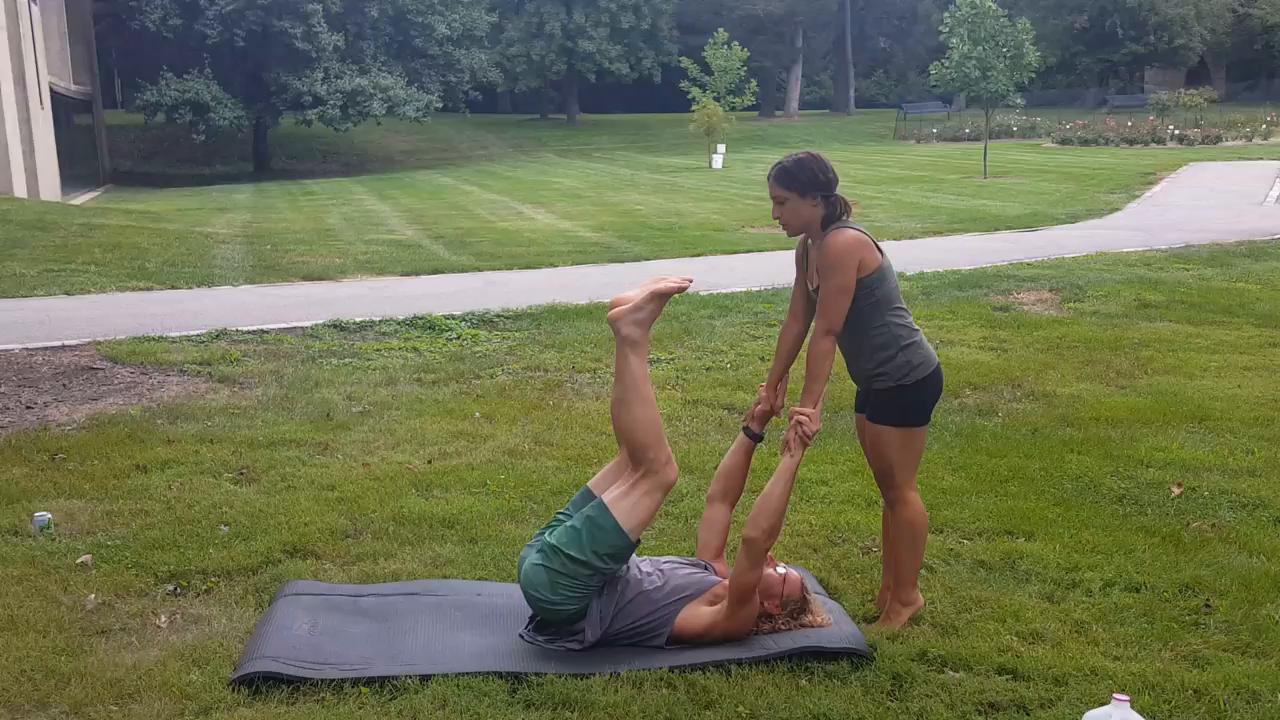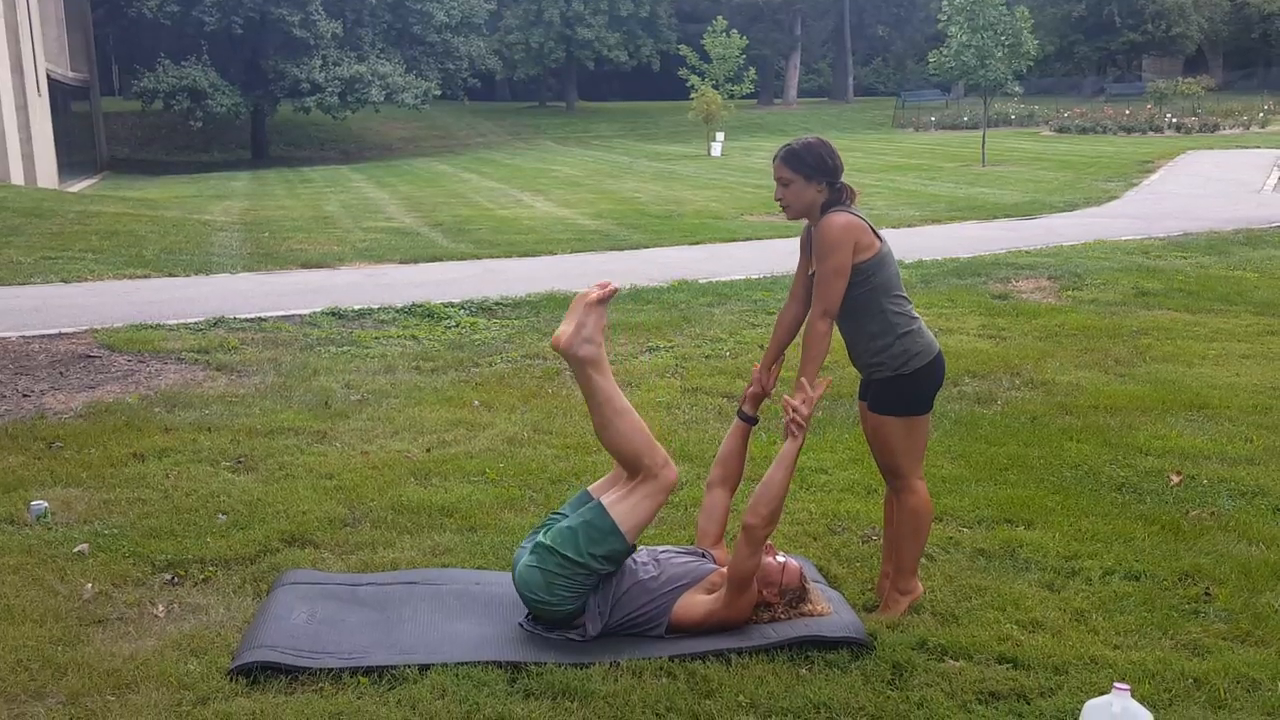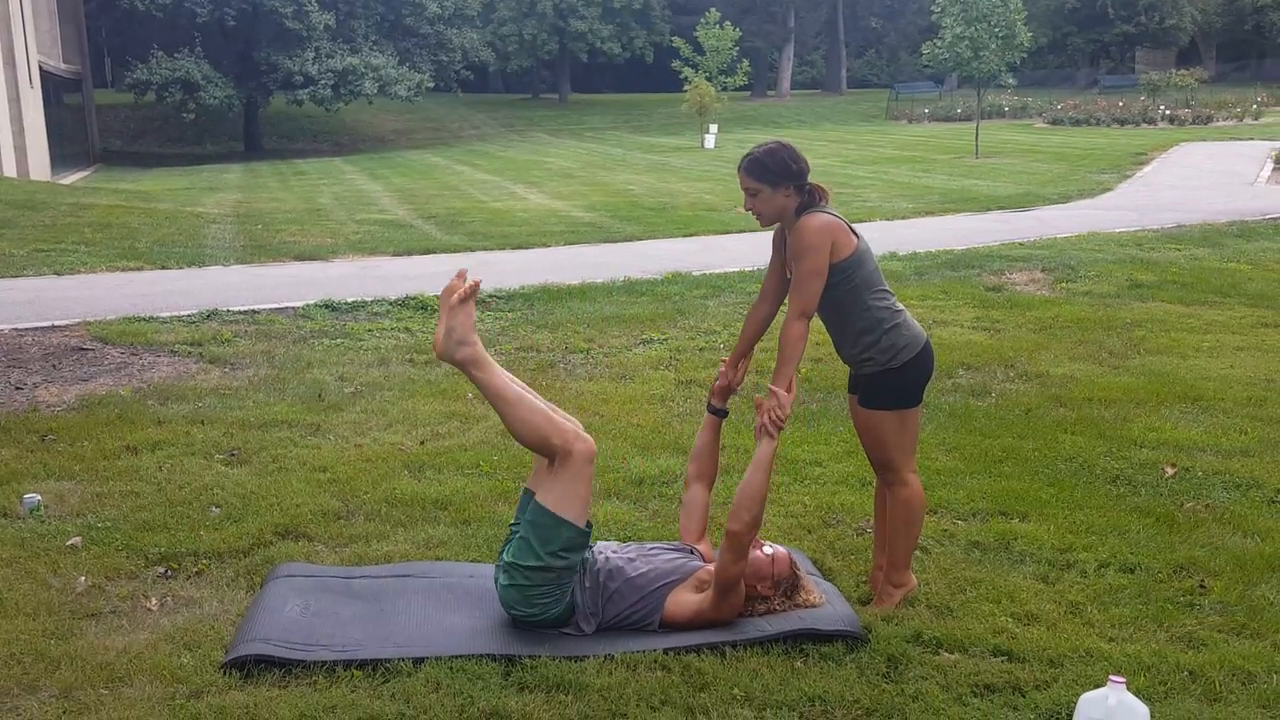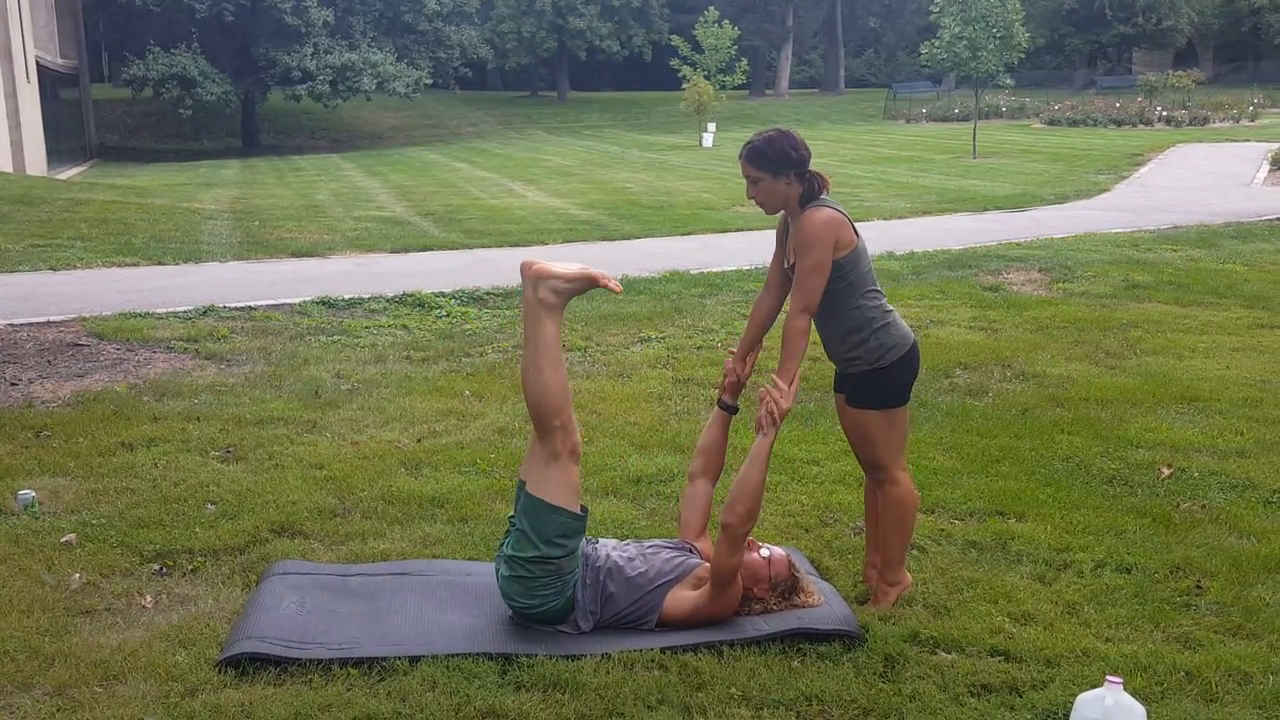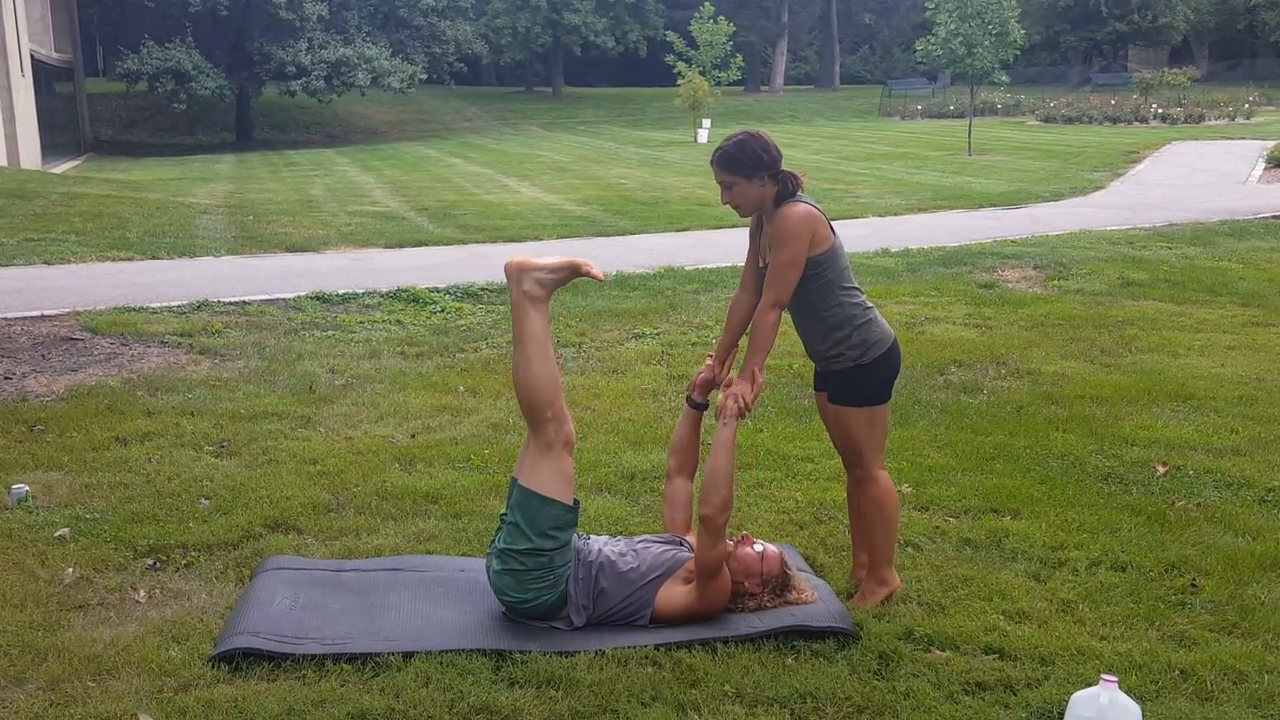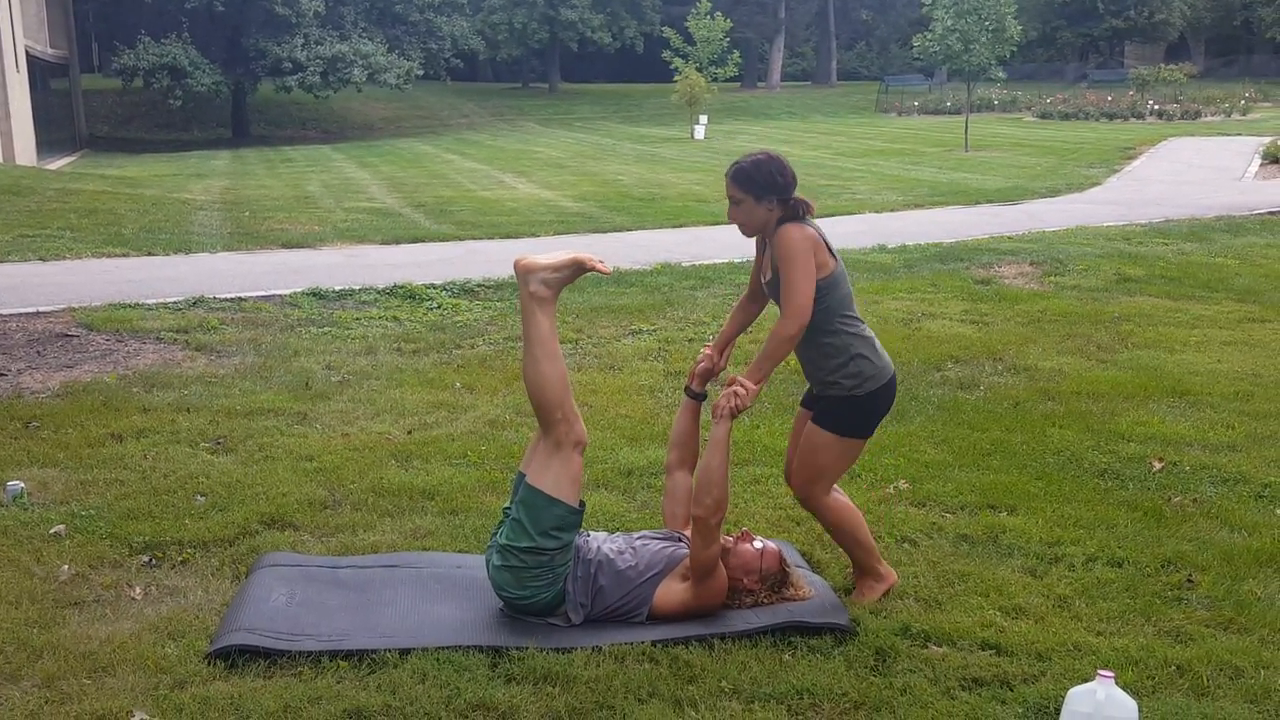
dt=0.7s
person 1, frame 1
left shoulder: (841, 244)
right shoulder: (810, 247)
left elbow: (826, 333)
right elbow: (798, 318)
left wrist: (808, 407)
right wrist: (774, 383)
left hip: (906, 379)
right hip: (877, 380)
left knee: (900, 490)
right knee: (889, 488)
left ankle: (907, 595)
right ankle: (890, 587)
person 1, frame 2
left shoulder: (837, 228)
right shoulder: (815, 232)
left elbow: (822, 316)
right elbow: (796, 304)
right wrist: (766, 365)
left hip: (907, 367)
right hip: (881, 369)
left knee: (905, 478)
right knee: (892, 476)
left ankle: (905, 583)
right ankle: (890, 574)
person 1, frame 3
left shoulder: (814, 229)
right shoulder: (788, 234)
left elbow: (799, 316)
right elbow: (767, 303)
left wrist: (779, 391)
right wrist: (733, 363)
left hip: (897, 359)
right hip: (870, 361)
left knee: (898, 472)
right knee: (882, 469)
left ankle: (899, 577)
right ankle: (881, 567)
person 1, frame 4
left shoulder: (819, 222)
right shoulder: (790, 223)
left elbow: (801, 311)
right elbow: (771, 295)
left wrist: (783, 385)
right wrist: (740, 356)
left hip: (882, 358)
right hip: (855, 361)
left knee: (888, 470)
right knee: (872, 467)
left ankle: (893, 575)
right ankle: (874, 566)
person 1, frame 5
left shoulder: (795, 218)
right shoulder: (763, 222)
left elbow: (772, 306)
right elbow: (747, 294)
left wrist: (750, 379)
right wrist: (719, 360)
left hip: (865, 355)
right hip: (833, 359)
left knee: (868, 468)
right knee: (853, 465)
left ankle: (883, 575)
right ankle: (862, 566)
person 1, frame 6
left shoulder: (794, 237)
right shoulder: (771, 239)
left elbow: (795, 320)
right elbow: (753, 298)
left wrist: (752, 379)
right wrist: (720, 347)
left hip: (859, 385)
right hip: (832, 383)
left knee: (810, 487)
right knee: (799, 476)
left ankle: (876, 572)
right ankle: (861, 565)
person 2, frame 1
left shoulder: (736, 616)
right shoulder: (715, 575)
left elbow: (757, 538)
right elbow: (720, 499)
left wrist: (792, 457)
right wrist: (754, 428)
left hip: (558, 584)
right hip: (547, 563)
left knee: (656, 469)
right knee: (639, 457)
left ankle: (632, 334)
right ankle: (632, 329)
person 2, frame 2
left shoulder: (733, 606)
right shoulder: (712, 564)
left elbow: (756, 526)
right elbow: (719, 485)
left wrist: (793, 443)
right wrist: (748, 411)
left hip: (551, 580)
right hip: (540, 562)
left knee: (657, 472)
right knee: (640, 468)
left ankle: (589, 355)
right ankle: (579, 353)
person 2, frame 3
left shoulder: (723, 601)
right shoulder: (702, 559)
left elbow: (739, 528)
right elbow: (698, 480)
left wrist: (768, 441)
right wrist: (717, 405)
left hip: (543, 596)
right hip: (535, 578)
left knee: (576, 447)
right knee: (568, 436)
left ankle: (467, 355)
right ankle: (467, 350)
person 2, frame 4
left shoulder: (721, 599)
right shoulder: (699, 557)
left elbow: (735, 522)
right elbow: (700, 476)
left wrist: (766, 435)
right wrist: (728, 400)
left hip: (544, 588)
right hip: (544, 573)
left knee: (560, 442)
right knee: (552, 433)
left ankle: (548, 298)
right ankle: (541, 293)
person 2, frame 5
left shoulder: (712, 593)
right shoulder: (689, 553)
left elbow: (713, 514)
right elbow: (679, 474)
left wrist: (727, 425)
right wrist: (697, 400)
left hip: (536, 583)
right hip: (526, 571)
left knee: (553, 434)
right knee: (548, 431)
left ankle: (530, 289)
right ankle: (529, 288)
person 2, frame 6
left shoulder: (709, 590)
right shoulder: (686, 548)
left elbow: (707, 514)
right elbow: (679, 466)
left wrist: (722, 425)
right wrist: (695, 390)
left hip: (532, 580)
right hip: (519, 559)
left knee: (565, 434)
right knee: (558, 429)
left ankle: (540, 290)
right ankle: (539, 287)
